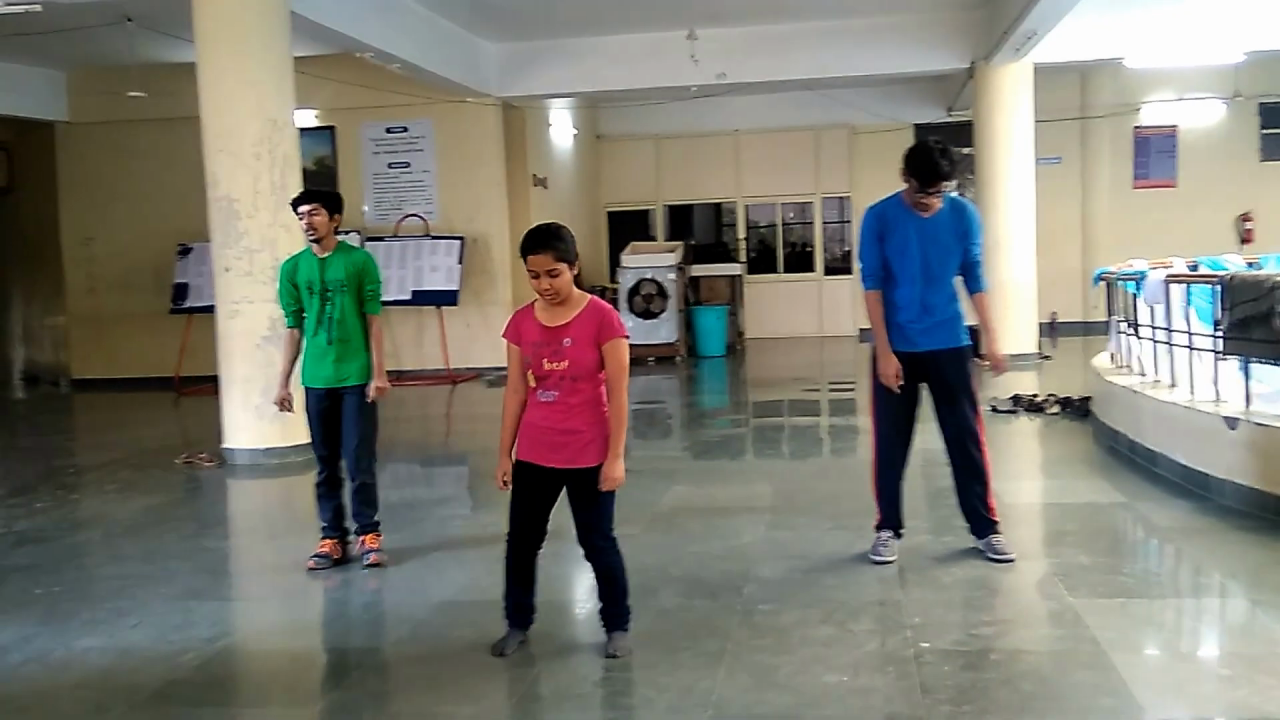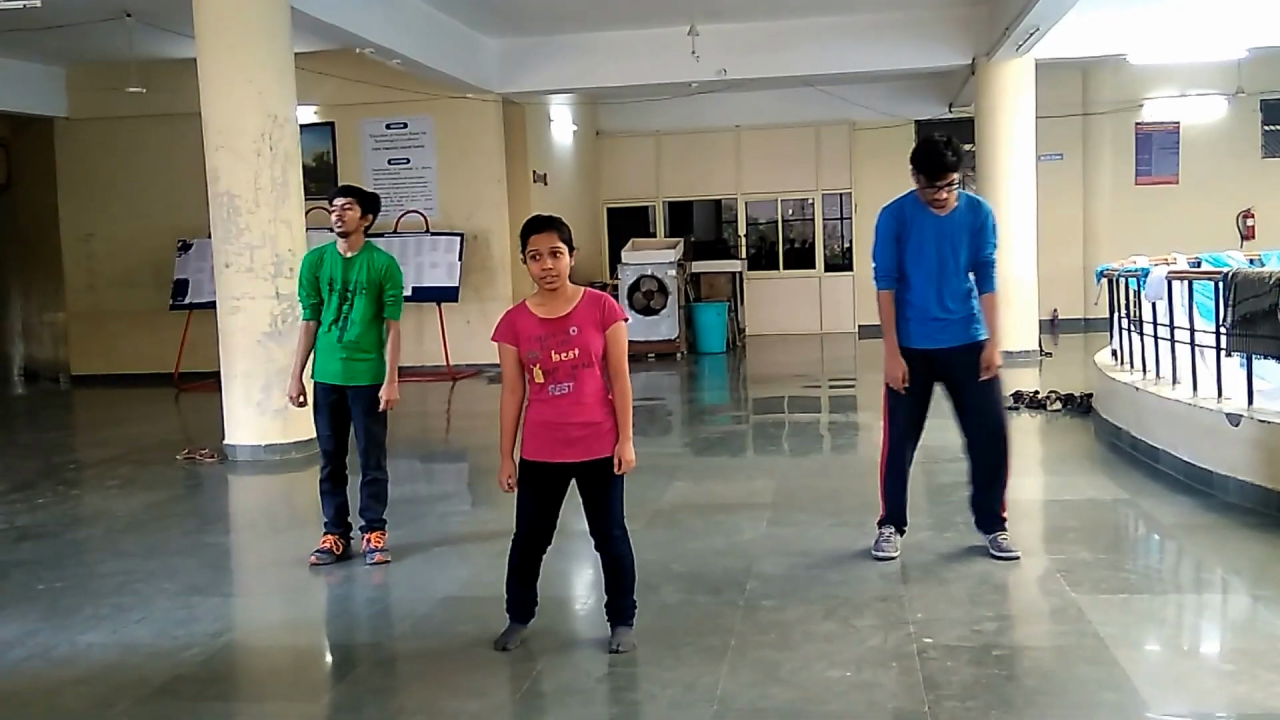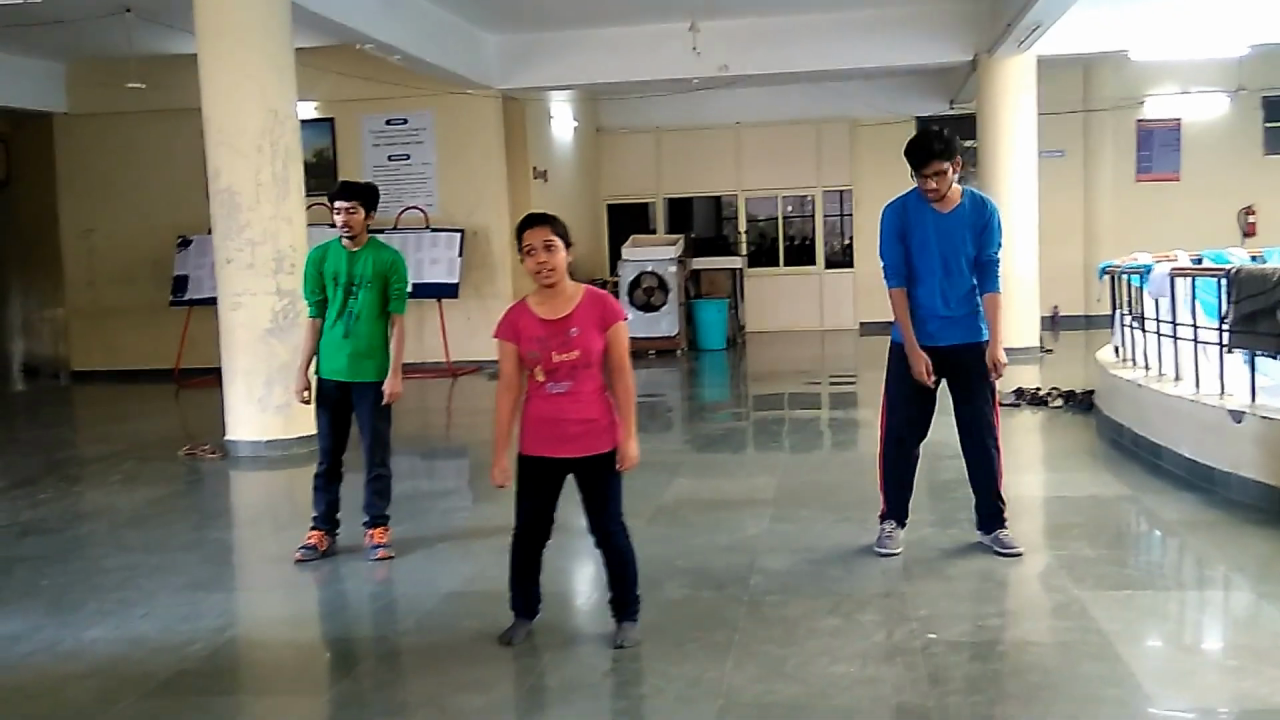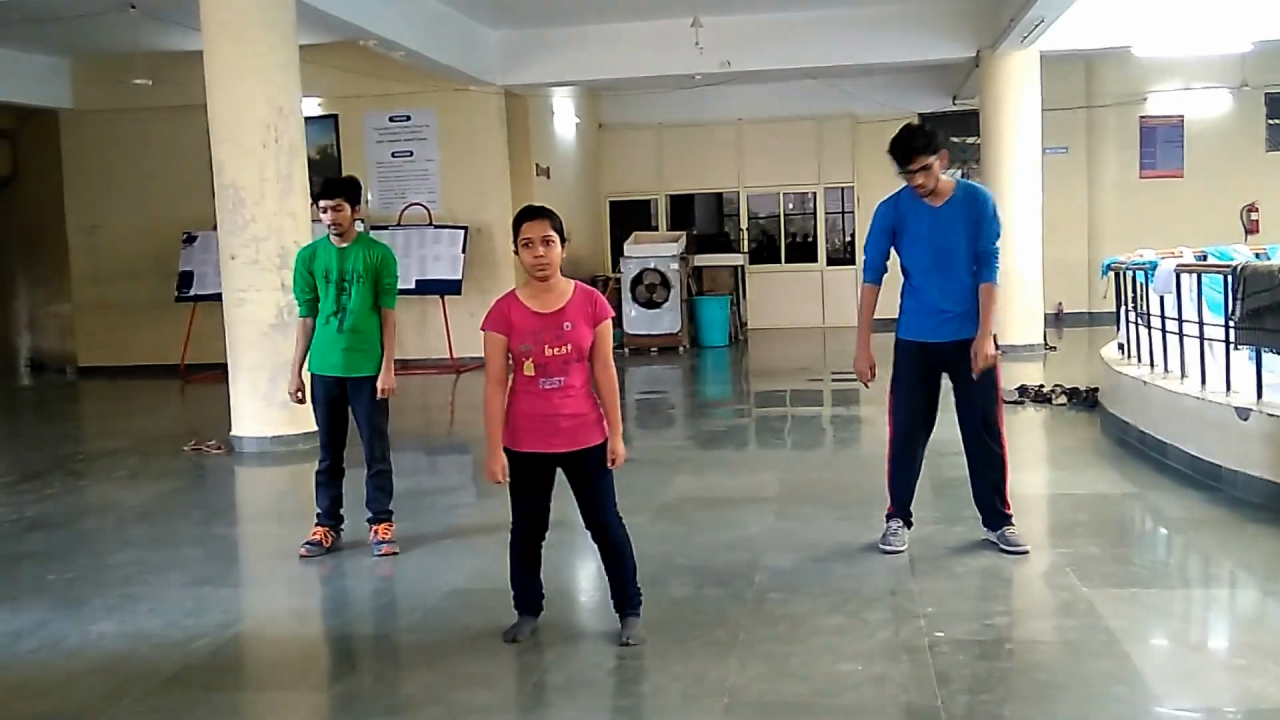
dt=0.5s
person 1, frame 1
left shoulder: (602, 317)
right shoulder: (521, 321)
left elbow: (617, 393)
right elbow: (516, 390)
left wrist: (615, 456)
right wrist: (505, 452)
left hip: (588, 455)
right hip: (534, 455)
left knee: (597, 542)
right knee: (521, 540)
left ankle: (617, 626)
right ankle: (518, 624)
person 1, frame 2
left shoulder: (601, 307)
right shoulder: (514, 321)
left elbow: (619, 377)
right elbow: (512, 392)
left wrist: (626, 439)
right wrist: (506, 456)
left hip: (599, 446)
right hip: (540, 451)
left knee: (610, 535)
right knee: (529, 537)
left ankle: (622, 621)
right ankle: (518, 618)
person 1, frame 3
left shoulder: (601, 305)
right shoulder: (515, 319)
left elbow: (621, 373)
right elbow: (508, 389)
left wrist: (630, 435)
right wrist: (499, 454)
left hip: (597, 443)
right hip: (539, 448)
left knee: (609, 531)
right knee: (529, 532)
left ankle: (627, 616)
right ankle: (523, 613)
person 1, frame 4
left shoulder: (590, 302)
right shoulder: (504, 311)
left elbow: (604, 370)
right elbow: (496, 383)
left wrist: (616, 433)
right wrist: (494, 448)
left hip: (585, 437)
right hip: (525, 443)
left knee: (606, 525)
right knee: (526, 529)
left ankle: (629, 611)
right ankle: (527, 611)
person 2, frame 1
left shoulder: (964, 215)
right shoulder: (878, 218)
left elbow: (974, 280)
right elbow: (872, 285)
left wrist: (989, 338)
right wrist: (885, 351)
left hip: (951, 345)
right hip: (896, 348)
left knee: (967, 437)
right knee: (890, 441)
left ankle: (985, 528)
right ankle: (888, 528)
person 2, frame 2
left shoulder: (979, 213)
right shoulder: (894, 216)
left elbow: (986, 280)
right elbow: (885, 285)
left wrist: (992, 342)
right wrist: (892, 352)
left hip: (967, 342)
right hip: (911, 345)
left knee: (991, 433)
right knee: (899, 438)
left ankle: (992, 524)
right ankle: (891, 525)
person 2, frame 3
left shoulder: (982, 210)
right shoulder: (897, 213)
left elbow: (989, 279)
right elbow: (896, 281)
left wrist: (995, 341)
right wrist: (914, 347)
left hip: (969, 341)
right hip: (914, 342)
left knee: (983, 435)
right knee: (899, 434)
left ankle: (992, 523)
right ankle: (893, 519)
person 2, frame 4
left shoulder: (977, 201)
right shoulder: (891, 211)
left elbow: (988, 269)
right elbow: (873, 275)
left wrist: (985, 335)
right wrist: (863, 344)
left hip: (969, 335)
right hip: (915, 339)
left knee: (985, 430)
right knee: (906, 432)
left ankle: (997, 520)
right ankle: (898, 518)
person 3, frame 1
left shoulder: (359, 261)
right shoulder: (292, 269)
left elbow: (373, 321)
right elbow: (294, 329)
left wrist: (379, 372)
right wrist: (284, 382)
left hip: (356, 376)
right hip: (316, 379)
left knee: (360, 460)
right knee: (326, 463)
left ankle: (368, 534)
right ankle: (332, 538)
person 3, frame 2
left shoulder: (384, 265)
right shoulder: (315, 261)
left elbow: (392, 327)
right elbow: (310, 322)
left wrist: (391, 380)
right wrist: (296, 375)
left hip: (367, 376)
right hip: (327, 376)
left knee: (372, 460)
right knee: (331, 460)
left ankle: (374, 532)
right ankle: (336, 534)
person 3, frame 3
left shoulder: (388, 259)
right shoulder: (319, 257)
left elbow: (396, 321)
right elbow: (315, 319)
left wrist: (395, 373)
right wrist: (303, 371)
left hip: (372, 373)
right hip: (330, 373)
left knee: (377, 455)
right knee: (328, 456)
left ankle: (377, 528)
right ankle: (323, 530)
person 3, frame 4
left shoulder: (379, 254)
right shoulder: (308, 257)
left elbow: (387, 315)
right elbow: (306, 318)
left wrist: (387, 368)
right wrist: (296, 371)
left hip: (367, 368)
right hip: (324, 369)
left knee: (376, 451)
right knee: (329, 453)
left ankle: (381, 524)
right ankle: (327, 526)
